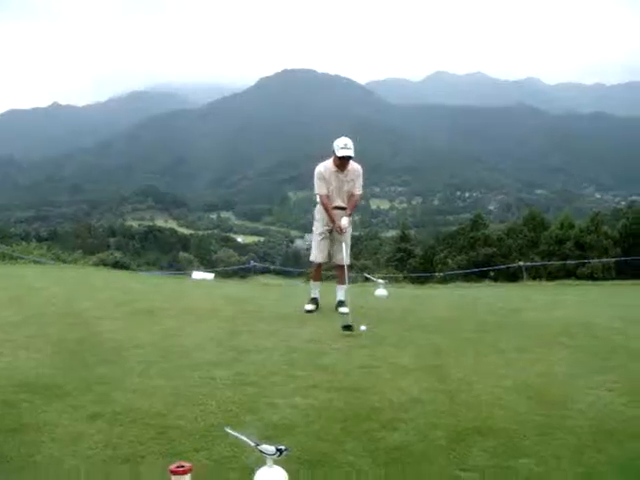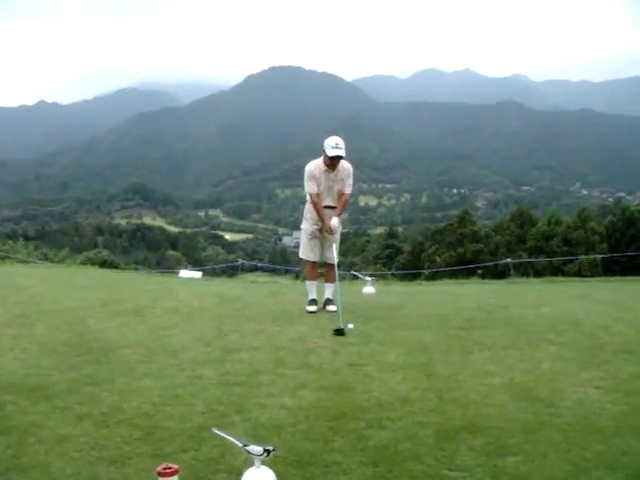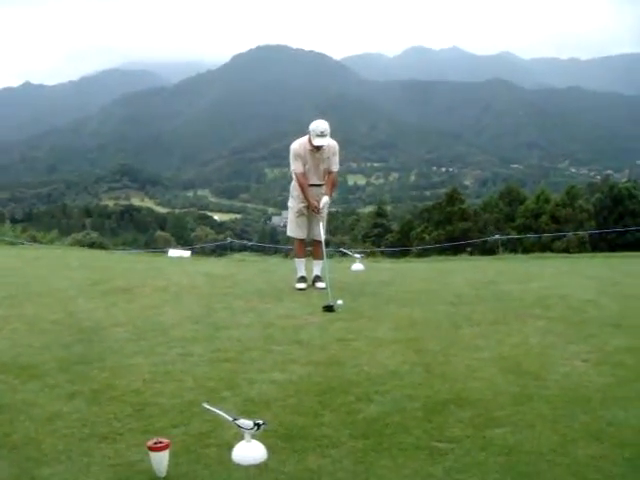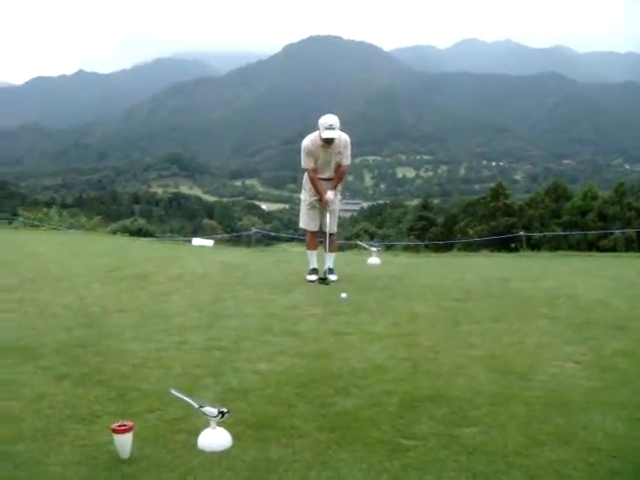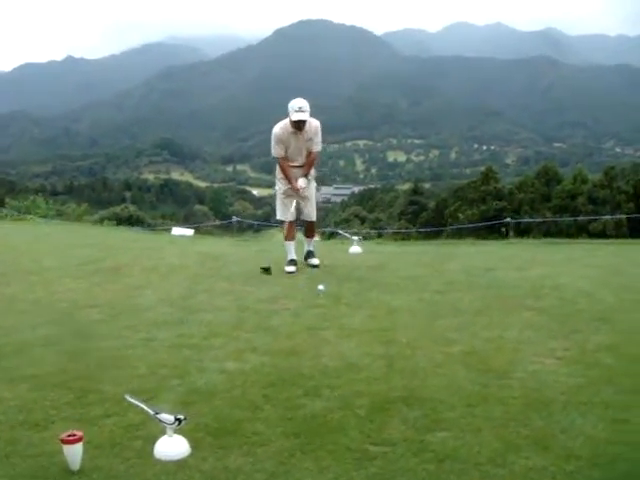
dt=1s
person 1, frame 1
left shoulder: (357, 169)
right shoulder: (321, 169)
left elbow: (355, 195)
right elbow: (323, 198)
left wrist: (346, 217)
right wrist: (334, 221)
left hip: (344, 216)
right hip: (324, 215)
left knee: (342, 260)
right knee: (317, 259)
left ankle: (341, 299)
right ankle: (314, 297)
person 1, frame 2
left shoulder: (347, 168)
right shoulder: (311, 168)
left elbow: (345, 195)
right elbow: (314, 198)
left wrist: (336, 217)
right wrist: (324, 221)
left hip: (334, 214)
right hip: (314, 213)
left knee: (331, 260)
right knee: (311, 258)
left ankle: (328, 298)
right ankle: (312, 298)
person 1, frame 3
left shoulder: (333, 146)
right shoulder: (297, 147)
left elbow: (332, 173)
right elbow: (300, 177)
left wrist: (327, 196)
right wrist: (309, 201)
left hip: (321, 192)
right hip: (300, 192)
left knee: (318, 237)
right knee: (299, 236)
left ankle: (317, 274)
right ankle: (301, 275)
person 1, frame 4
left shoulder: (345, 140)
right shoulder: (308, 143)
left elbow: (342, 168)
right elbow: (311, 172)
left wrist: (331, 191)
right wrist: (322, 196)
left hip: (333, 186)
right hip: (312, 186)
left knee: (331, 229)
right knee: (311, 228)
left ankle: (330, 266)
right ankle: (313, 267)
person 1, frame 5
left shoulder: (315, 126)
right shoulder: (279, 131)
left elbow: (313, 154)
right elbow: (281, 160)
left wrist: (303, 178)
right wrist: (292, 182)
left hip: (307, 174)
right hip: (285, 175)
left knee: (310, 217)
right knee: (287, 218)
left ankle: (309, 250)
right ankle: (291, 257)
